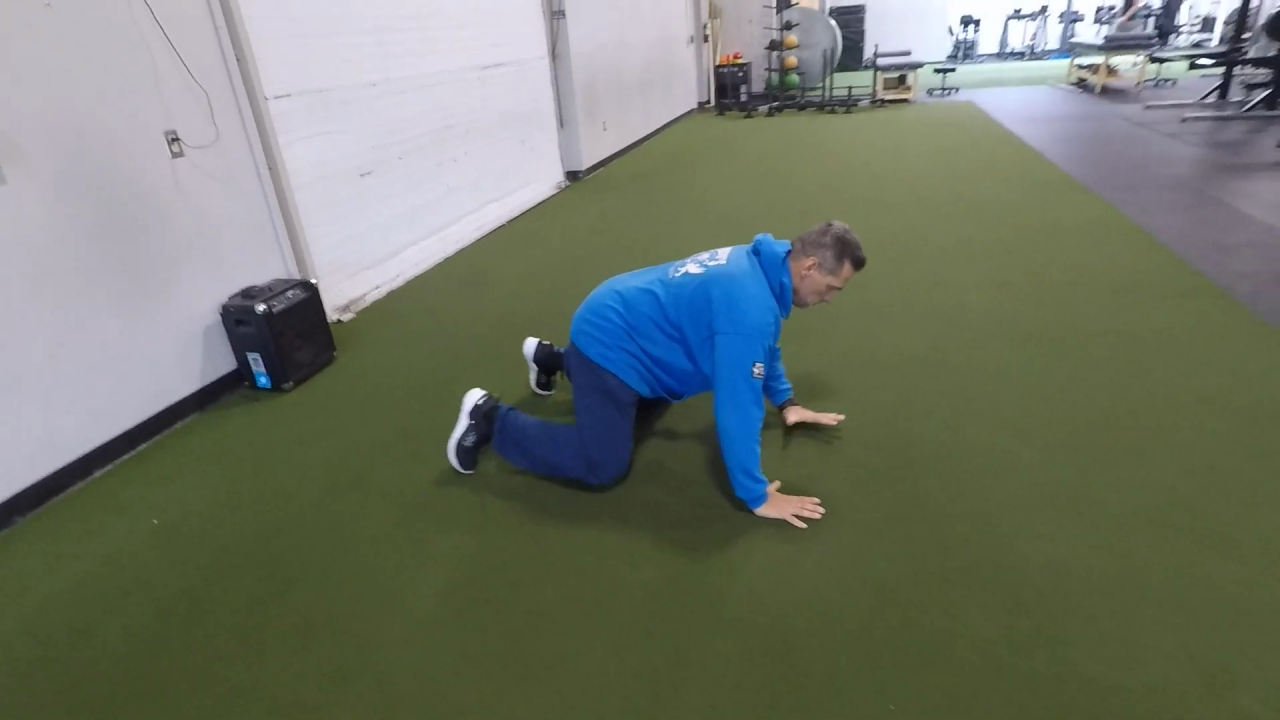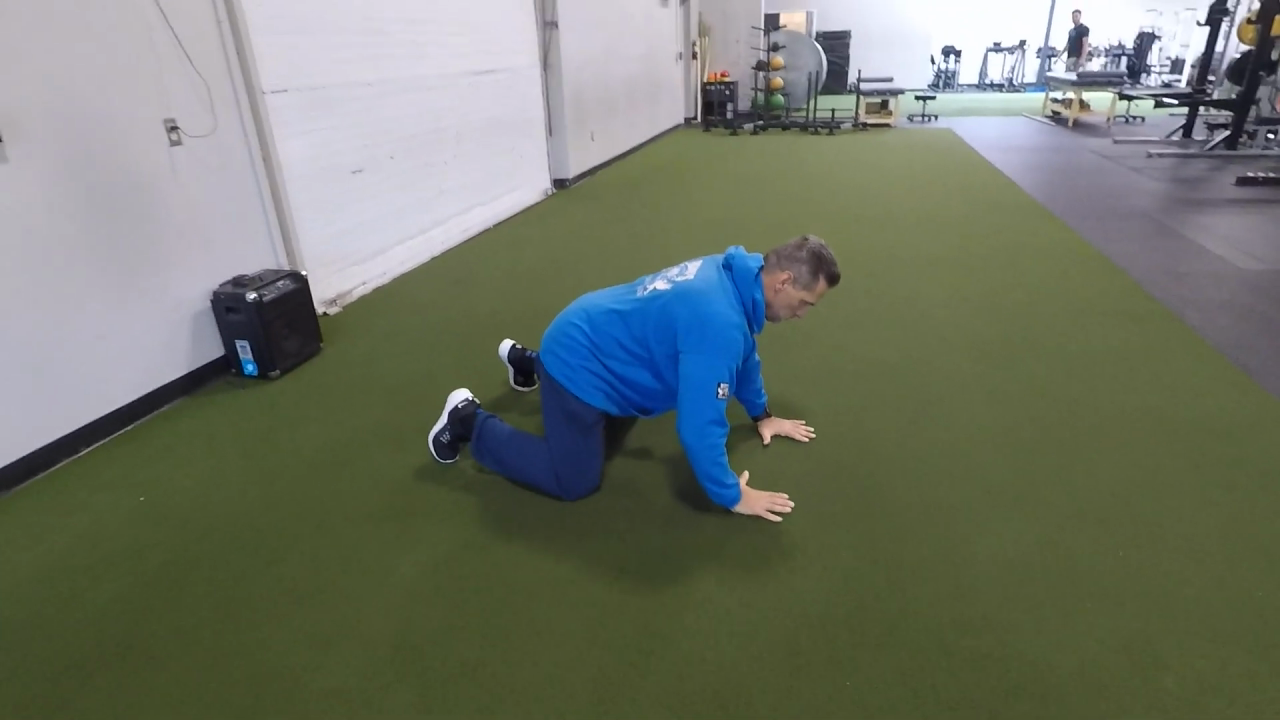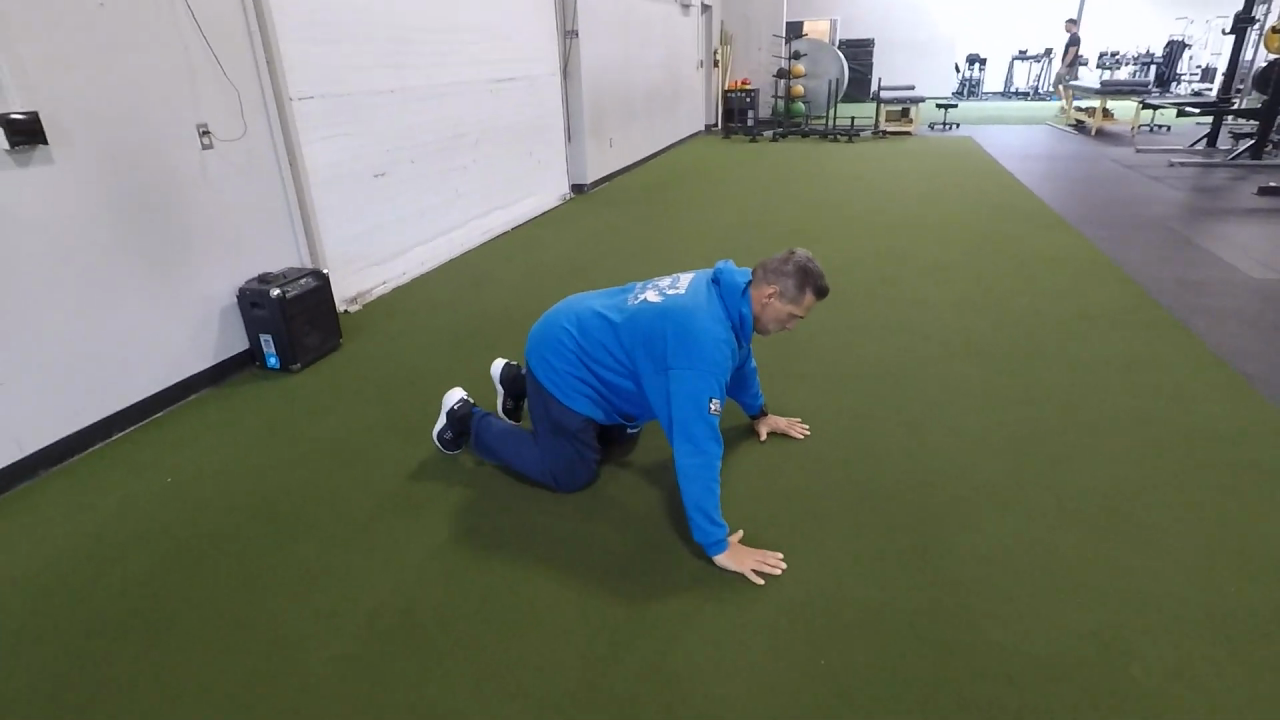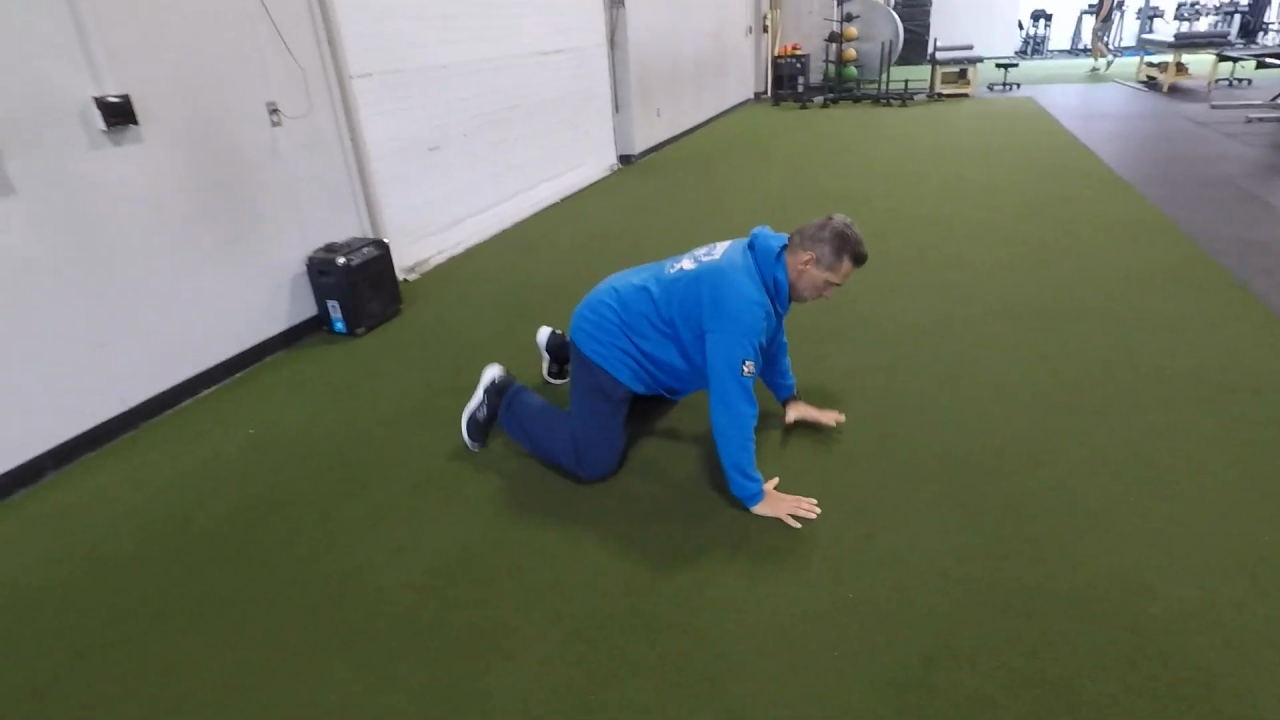
dt=0.5s
person 1, frame 1
left shoulder: (760, 264)
right shoulder: (751, 307)
left elbow: (764, 346)
right elbow: (739, 409)
left wrist: (786, 403)
right wrist: (757, 497)
left hip: (617, 318)
right hip: (609, 341)
left knee: (653, 402)
right knee: (602, 466)
left ankle: (554, 358)
right ankle: (491, 420)
person 1, frame 2
left shoulder: (734, 276)
right shoulder: (718, 323)
left elbow: (744, 354)
right elbow: (701, 427)
left wrist: (761, 414)
right wrist: (733, 496)
left hip: (590, 336)
right hip: (577, 363)
left knee: (618, 416)
right knee: (575, 482)
left ankle: (527, 362)
right ankle: (469, 423)
person 1, frame 3
left shoulder: (727, 290)
right shoulder: (706, 337)
left elbow: (738, 357)
right elbow: (697, 448)
left wrist: (759, 412)
right wrist: (717, 544)
left hip: (577, 333)
right hip: (563, 361)
left knee: (620, 438)
right knee: (573, 474)
left ankle: (519, 382)
right ankle: (468, 418)
person 1, frame 4
left shoulder: (764, 260)
right shoulder: (742, 303)
left elbow: (770, 337)
right elbow: (732, 406)
left wrist: (789, 398)
right wrist: (753, 494)
left hip: (631, 320)
right hip: (608, 340)
left knee: (663, 391)
right knee: (594, 463)
left ankle: (562, 346)
right ankle: (503, 396)
